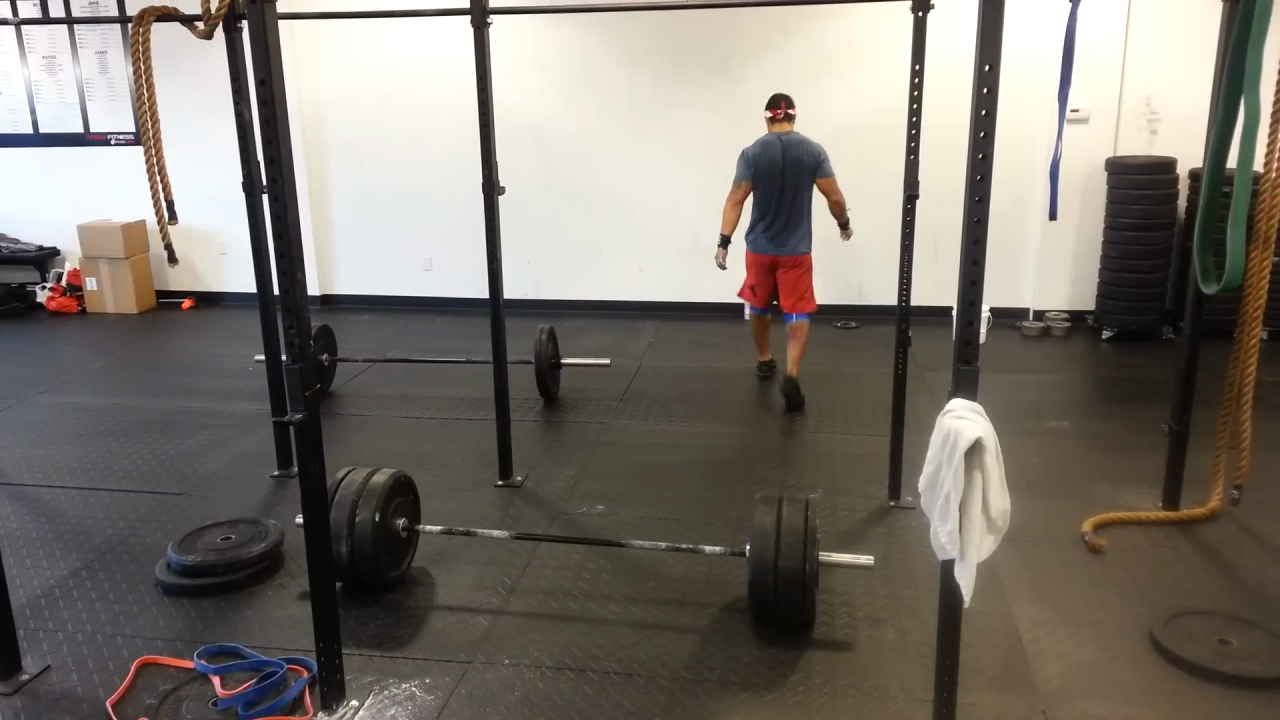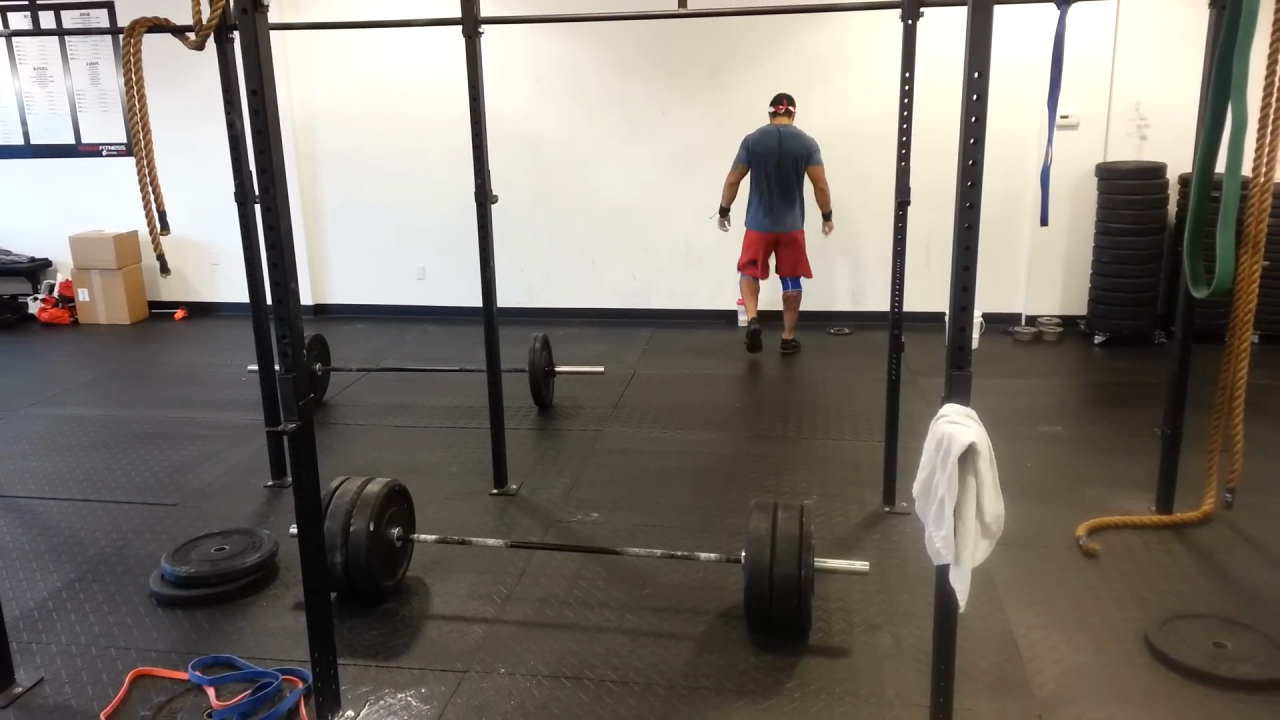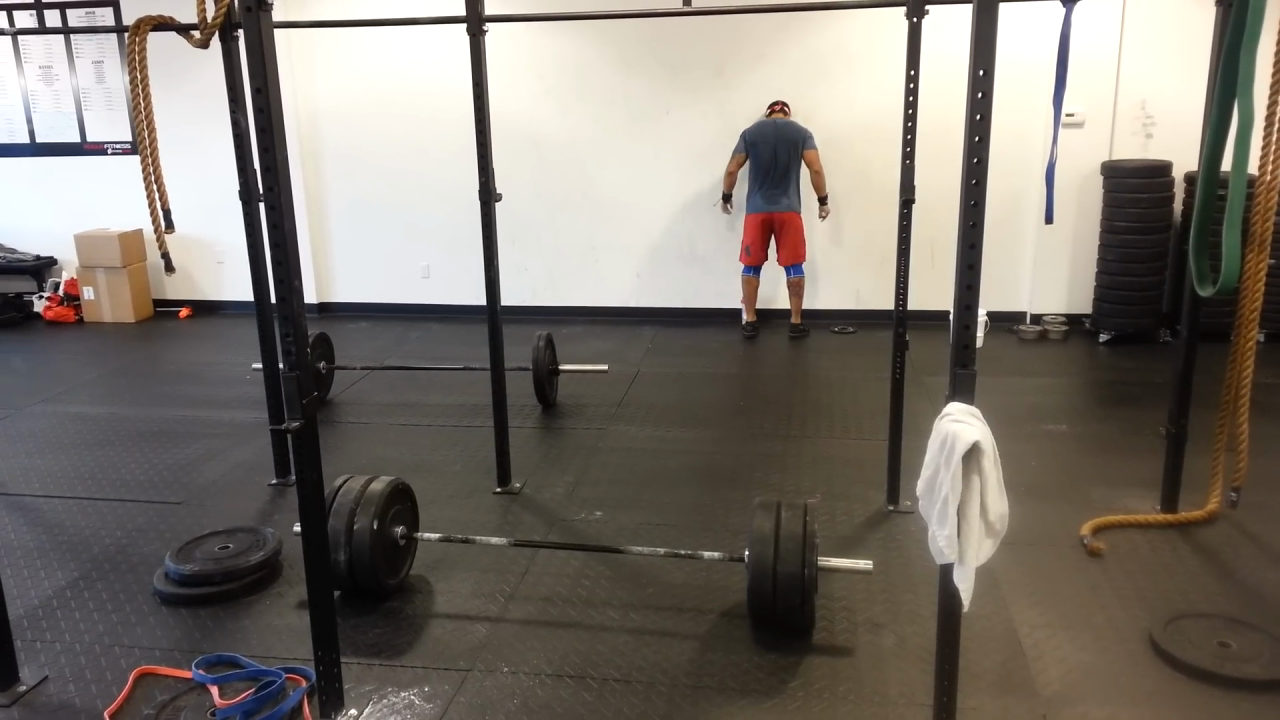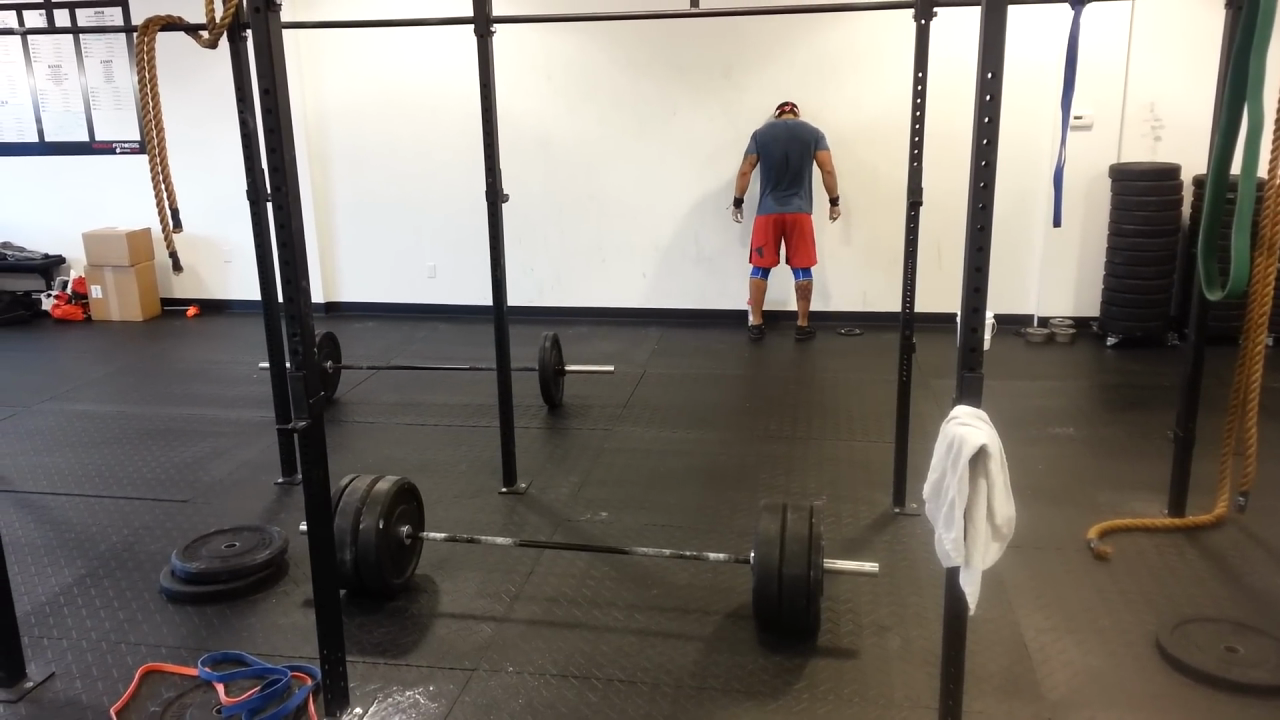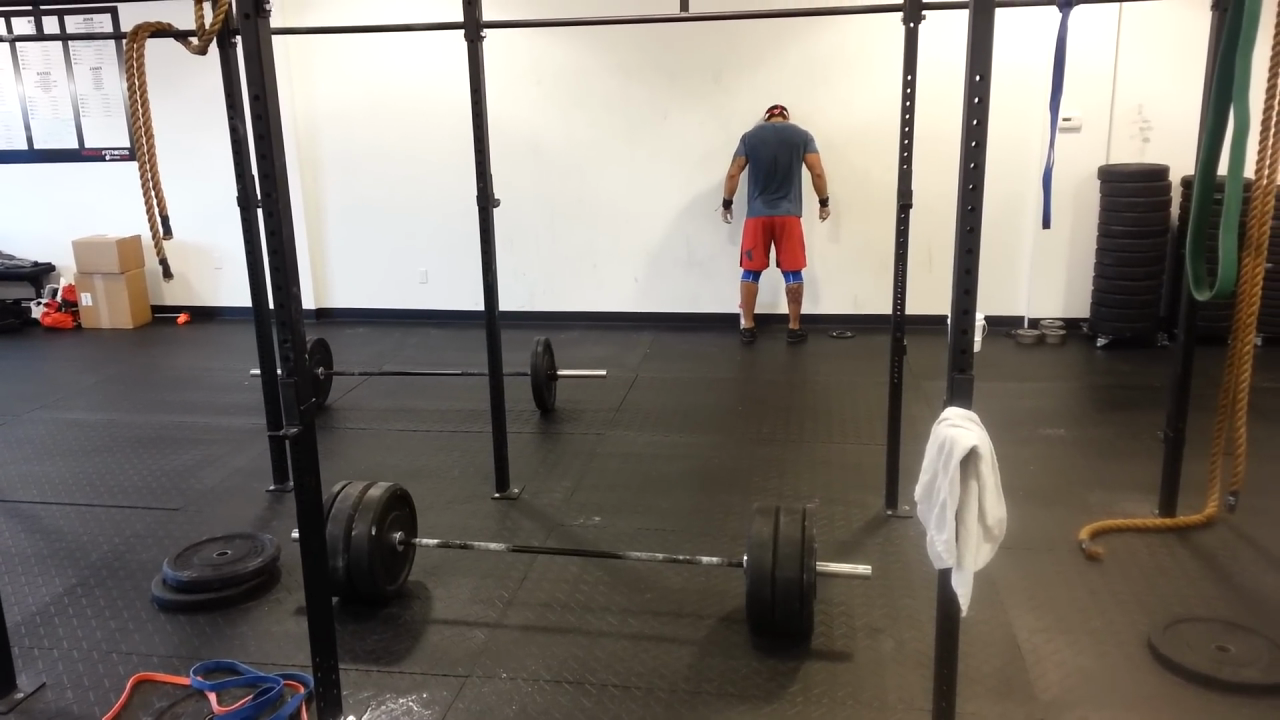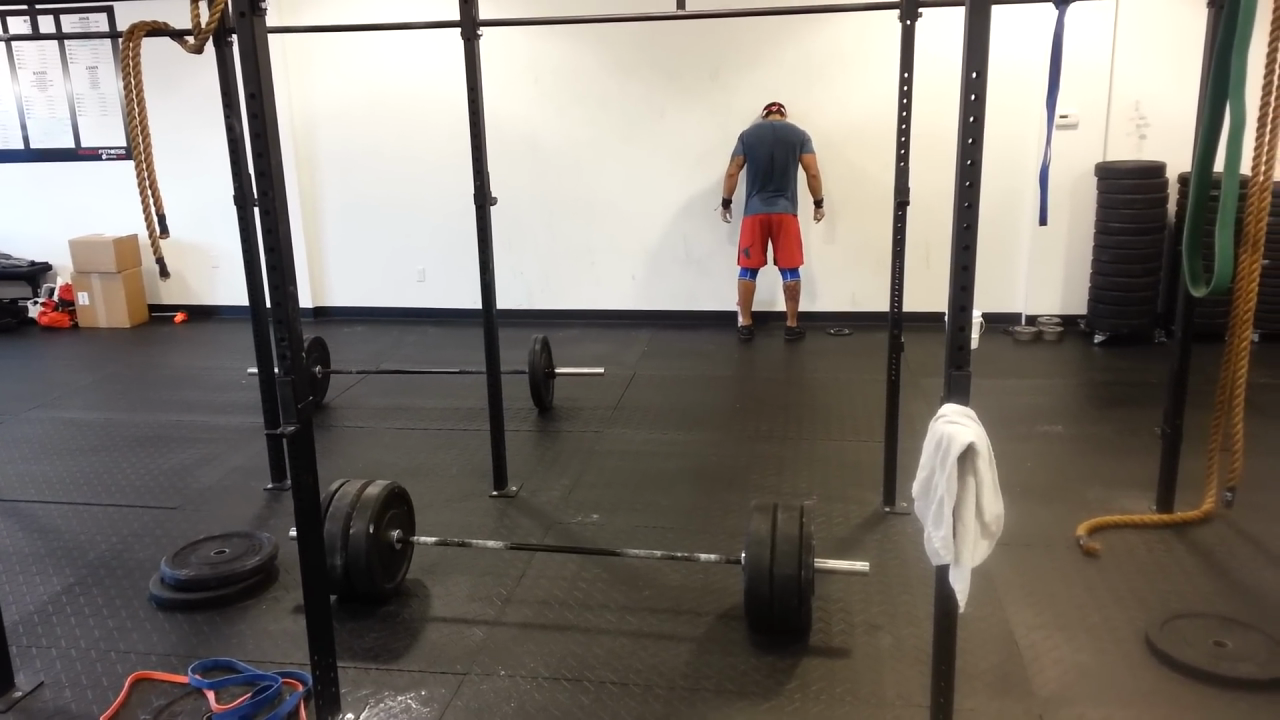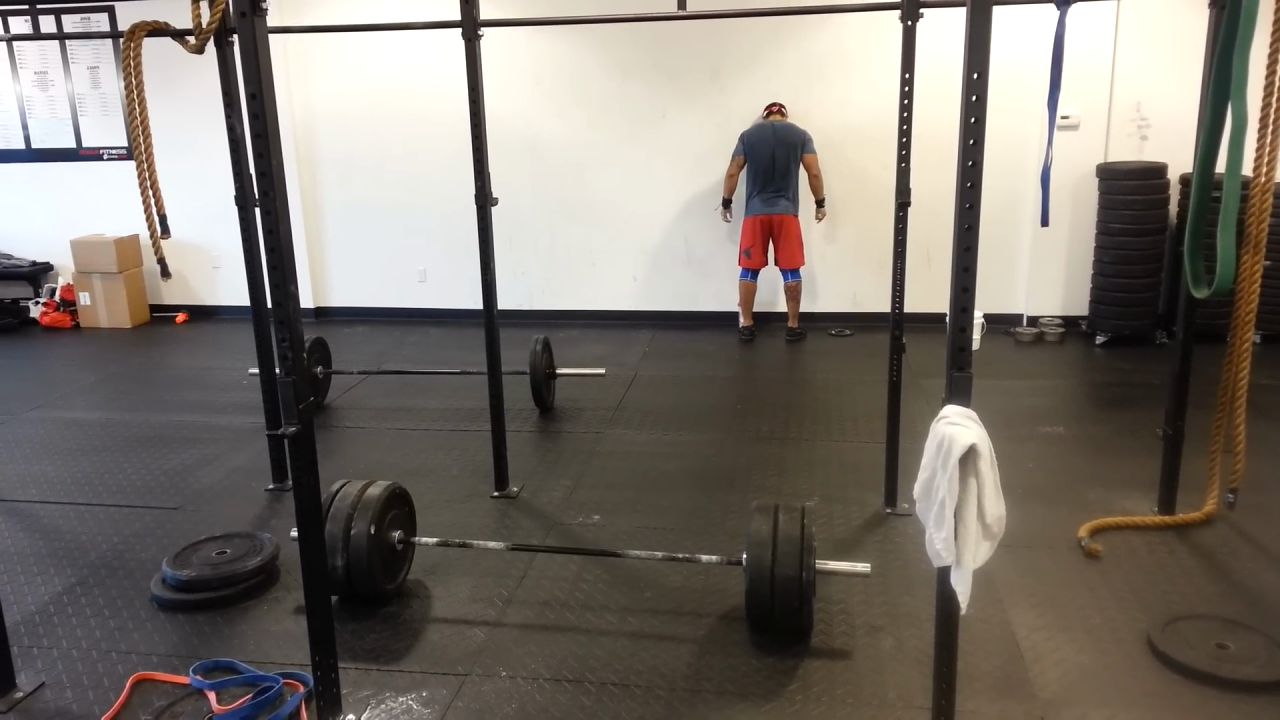
dt=0.7s
person 1, frame 1
left shoulder: (752, 153)
right shoulder: (813, 150)
left elbow: (735, 200)
right elbow: (834, 197)
left wrist: (723, 242)
right wrist: (844, 225)
left hip: (759, 246)
right hip: (796, 248)
left knee: (760, 305)
right knee: (798, 312)
left ankle: (764, 361)
right ankle: (790, 372)
person 1, frame 2
left shoulder: (753, 140)
right shoulder: (807, 143)
left elbow: (733, 180)
right elbow: (820, 185)
left wrist: (724, 211)
right wrist: (827, 217)
left hip: (758, 225)
right hip: (791, 226)
left knee: (750, 274)
right knee: (791, 281)
left ankle: (753, 320)
right ankle: (788, 338)
person 1, frame 3
left shoulder: (750, 132)
right shoulder: (801, 132)
left elbow: (732, 169)
right elbow: (816, 169)
left wrist: (726, 197)
right wrist: (823, 201)
left hip: (757, 210)
right hip: (788, 210)
left knee: (751, 264)
right knee: (794, 265)
left ankle: (750, 321)
right ankle: (796, 323)
person 1, frame 4
left shoulder: (761, 133)
right shoulder: (813, 133)
left elbow: (745, 171)
right elbow: (827, 170)
left wrist: (737, 203)
right wrist: (834, 202)
left hip: (767, 211)
right hip: (799, 211)
left knee: (760, 267)
right knee: (802, 268)
left ankle: (756, 324)
right ankle: (802, 325)
person 1, frame 5
left shoulder: (750, 136)
right shoulder: (802, 135)
left elbow: (733, 173)
right elbow: (817, 172)
left wrist: (727, 204)
right wrist: (824, 202)
left hip: (757, 214)
right hip: (788, 214)
left knee: (751, 270)
right knee: (793, 271)
left ankle: (748, 327)
right ankle: (794, 328)
person 1, frame 6
left shoulder: (748, 135)
right shoulder: (799, 135)
left elbow: (732, 172)
right elbow: (812, 173)
left wrist: (726, 204)
right wrist: (818, 204)
left hip: (754, 211)
right hip: (785, 211)
left knee: (748, 268)
right knee: (790, 269)
left ankle: (745, 325)
right ankle: (792, 325)
person 1, frame 7
left shoulder: (748, 135)
right shoulder: (800, 135)
left elbow: (732, 172)
right elbow: (814, 172)
left wrist: (726, 203)
right wrist: (820, 203)
left hip: (755, 212)
right hip: (786, 212)
left knee: (749, 269)
right knee: (791, 270)
left ankle: (746, 326)
right ankle: (793, 326)
